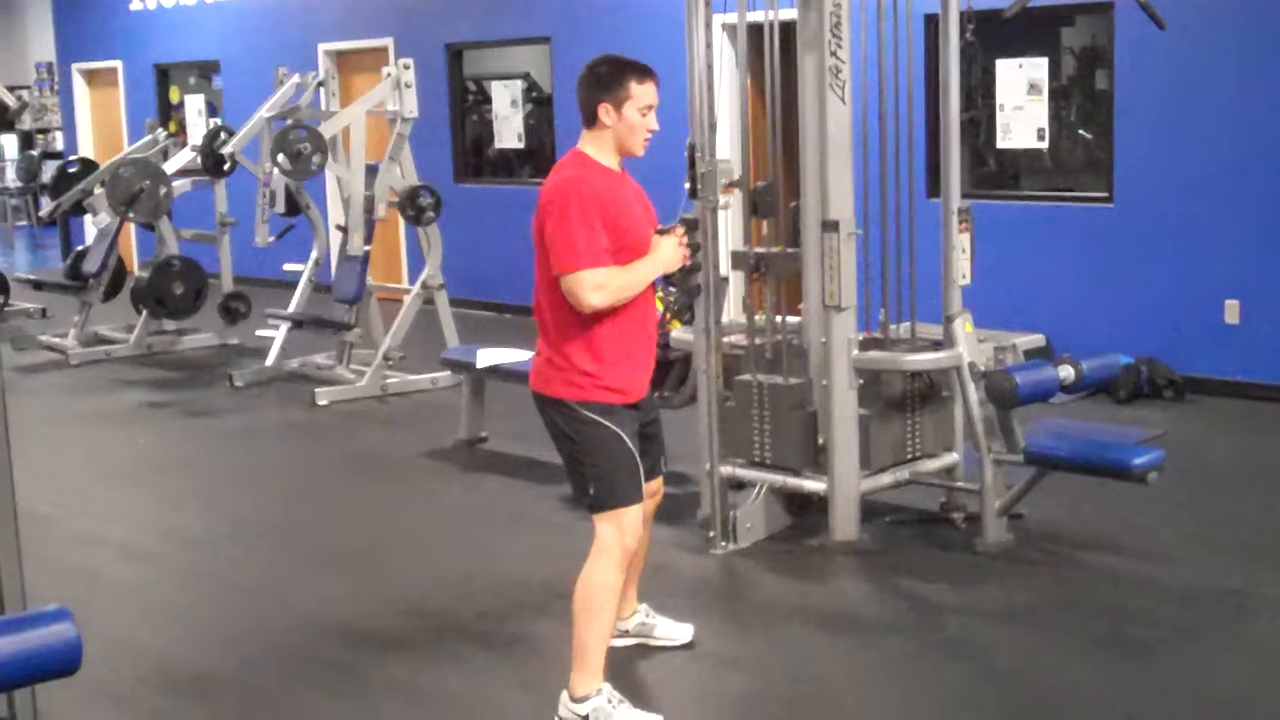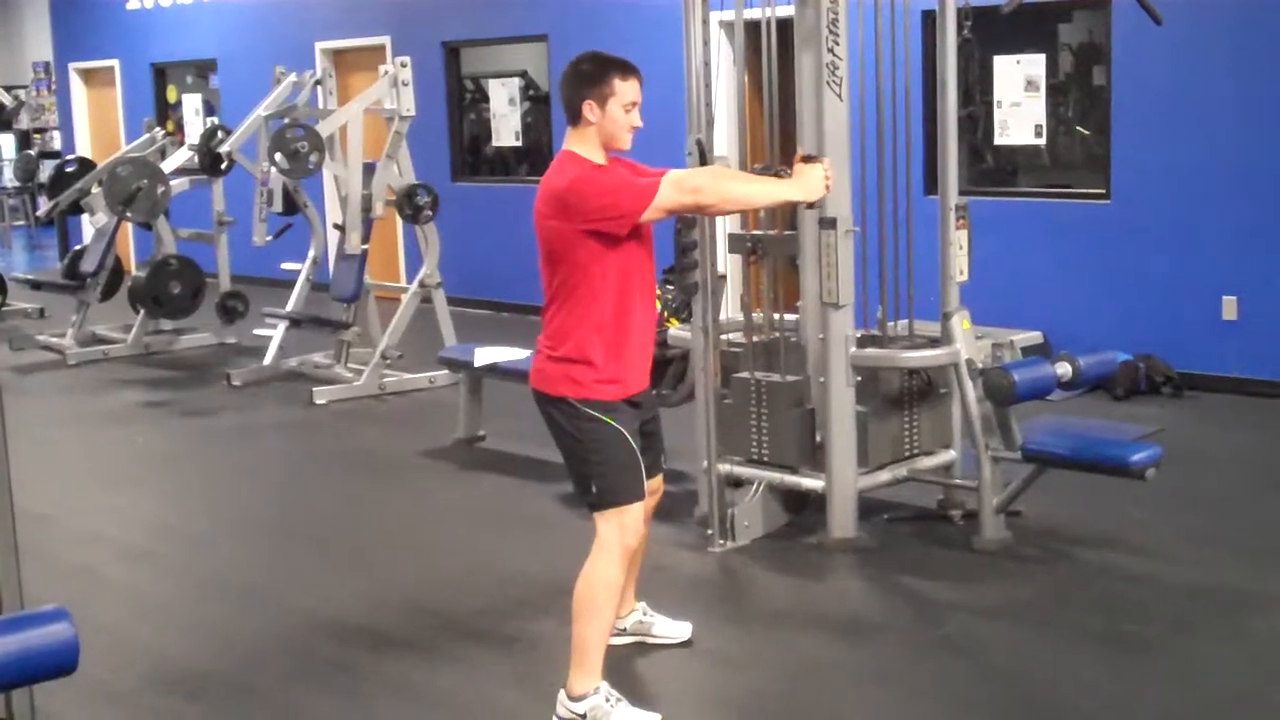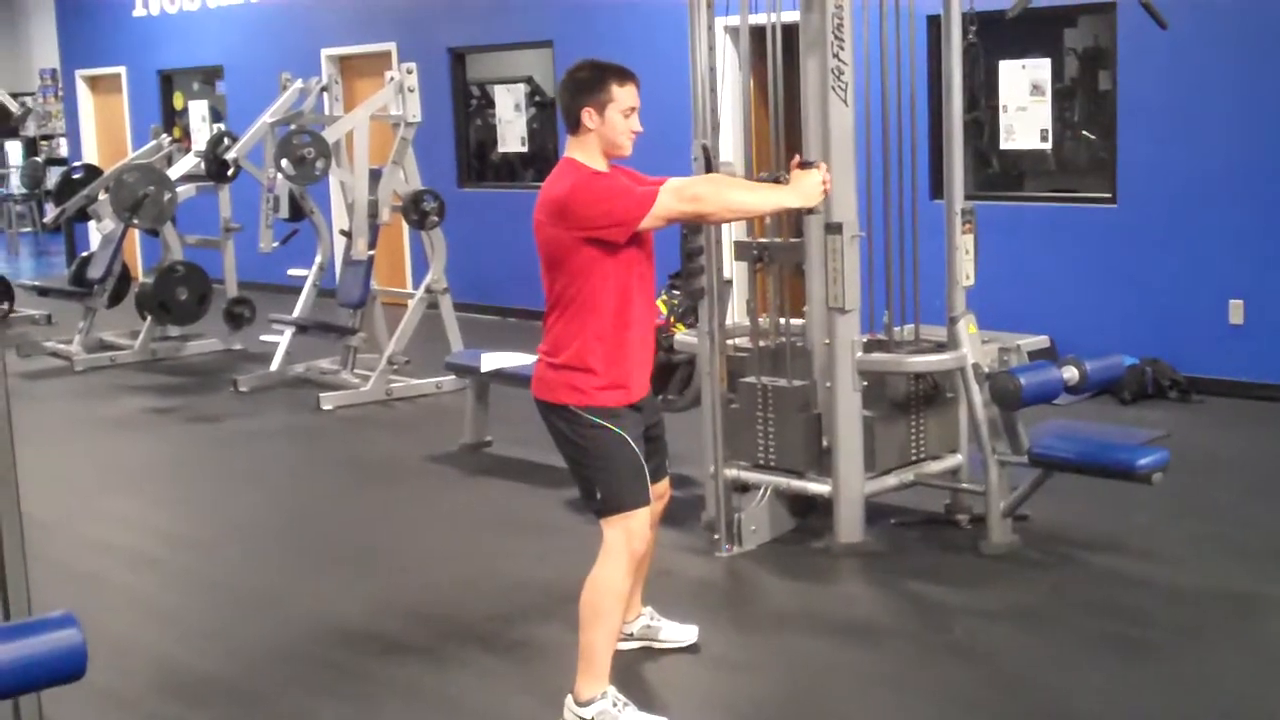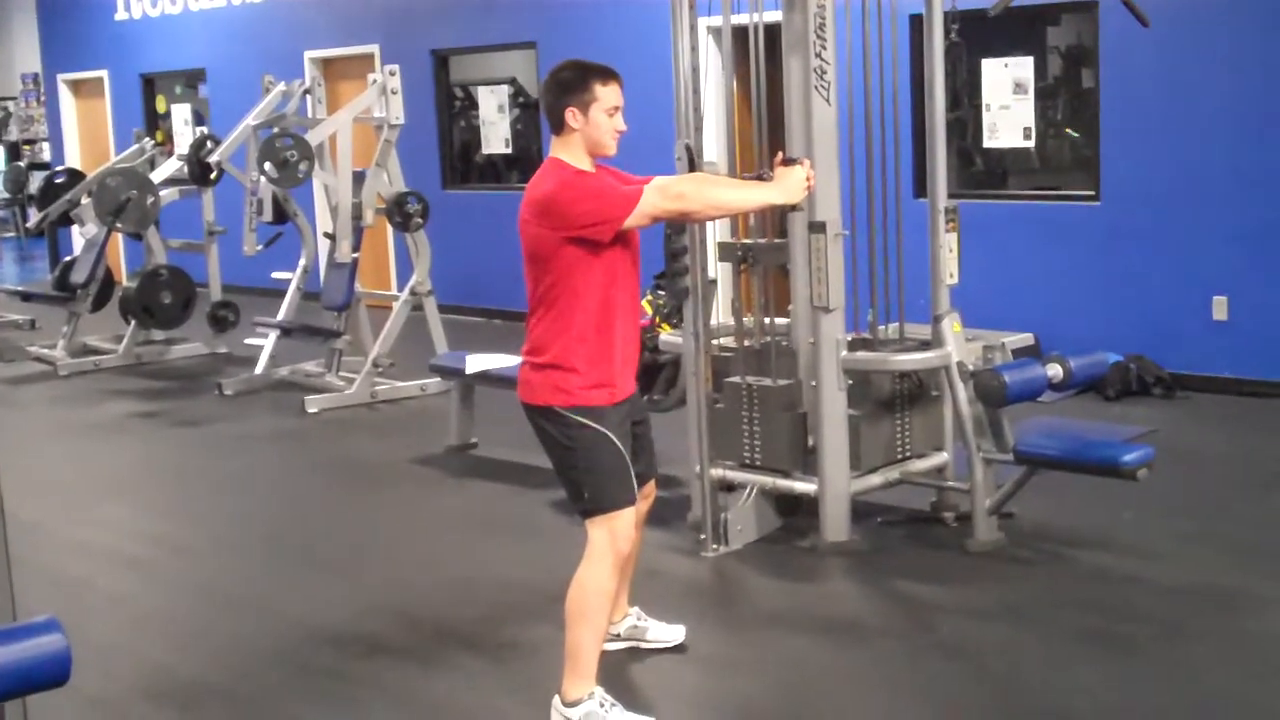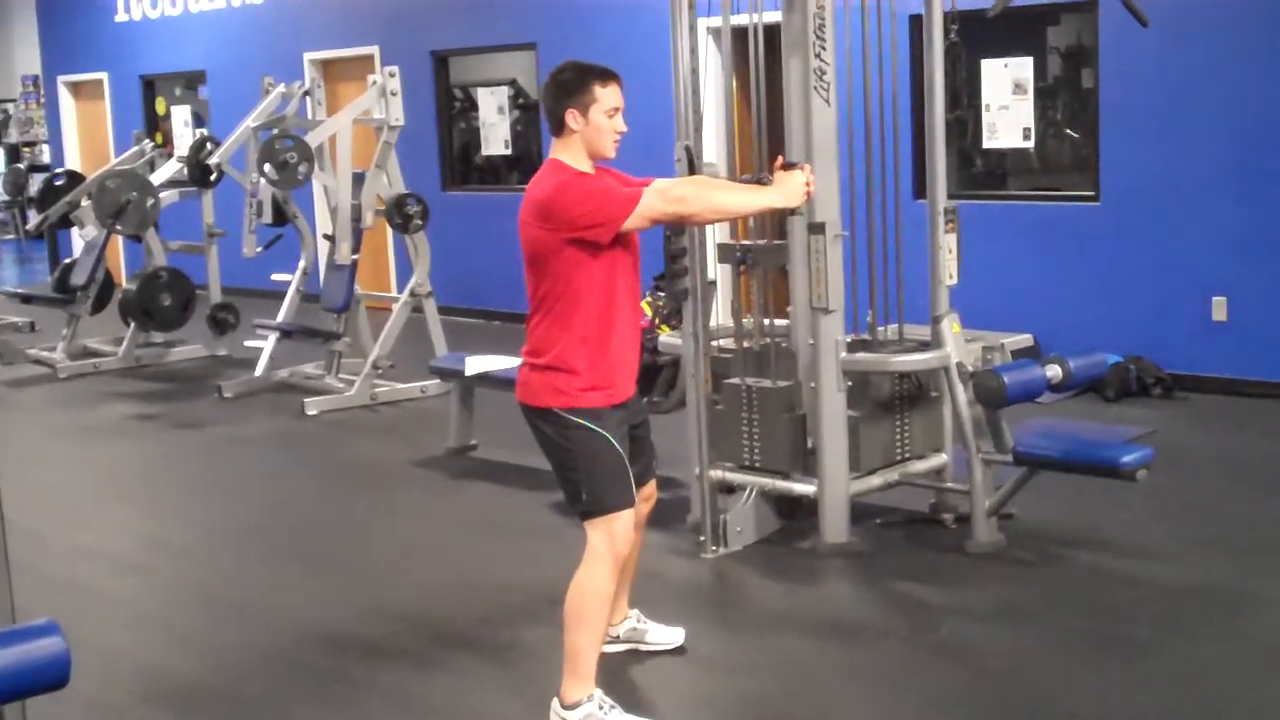
dt=1s
person 1, frame 1
left shoulder: (617, 182)
right shoulder: (574, 187)
right elbow: (590, 293)
left wrist: (666, 253)
right wrist: (660, 260)
left hip: (624, 379)
right hip: (586, 389)
left knee: (646, 495)
right knee: (619, 528)
left ankle: (625, 616)
person 1, frame 2
left shoulder: (613, 172)
right shoulder: (578, 183)
left elbow: (696, 181)
right elbow: (695, 195)
left wrist: (787, 182)
right wrist: (794, 190)
left hip: (621, 376)
right hip: (583, 385)
left knee: (646, 491)
right knee: (620, 526)
left ankle: (624, 614)
person 1, frame 3
left shoulder: (614, 180)
right shoulder: (577, 191)
left elbow: (696, 189)
right elbow: (693, 203)
left wrist: (785, 186)
right wrist: (794, 196)
left hip: (624, 382)
right hip: (586, 392)
left knee: (655, 494)
right knee: (627, 531)
left ankle: (631, 619)
person 1, frame 4
left shoulder: (597, 180)
right shoulder: (562, 190)
left elbow: (678, 188)
right elbow: (677, 203)
left wrist: (769, 184)
right wrist: (776, 193)
left hip: (609, 382)
right hip: (571, 392)
left knee: (639, 496)
right knee: (612, 531)
left ankle: (617, 620)
person 1, frame 5
left shoulder: (599, 182)
right shoulder: (562, 191)
left elbow: (681, 188)
right elbow: (676, 205)
left wrist: (770, 188)
right wrist: (777, 197)
left hip: (609, 384)
right hip: (571, 393)
left knee: (640, 497)
right knee: (612, 533)
left ankle: (617, 621)
